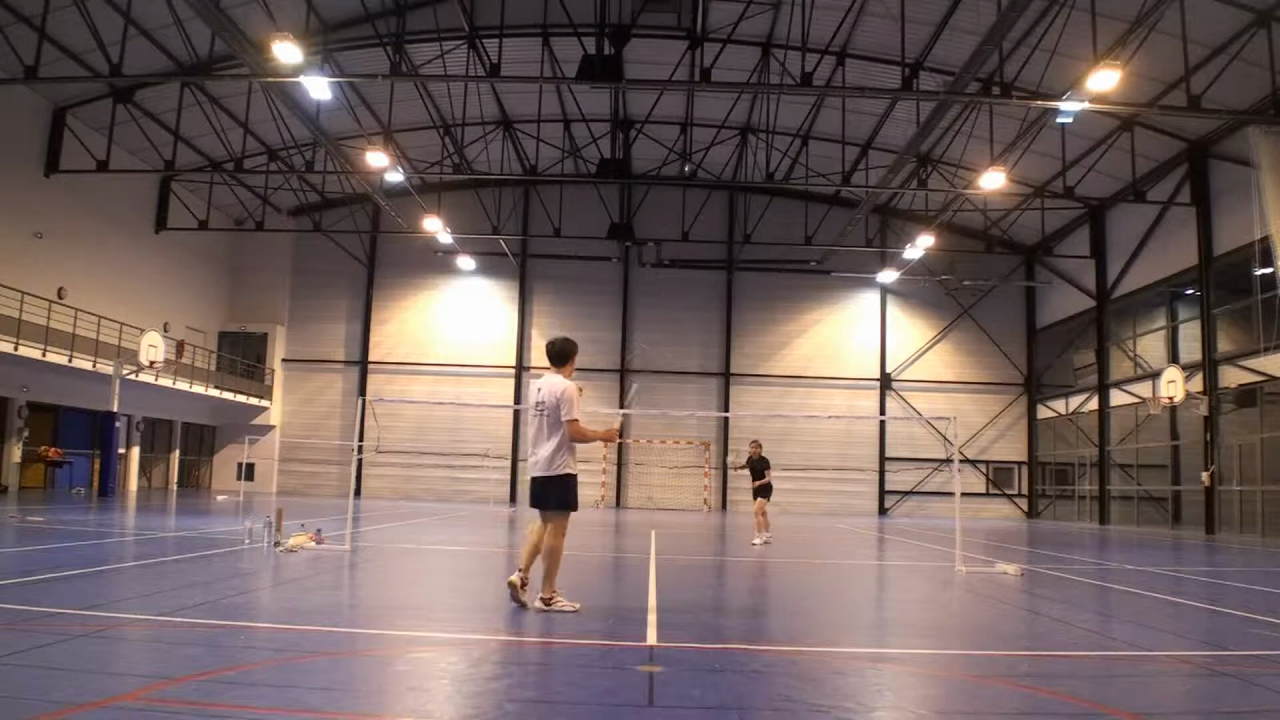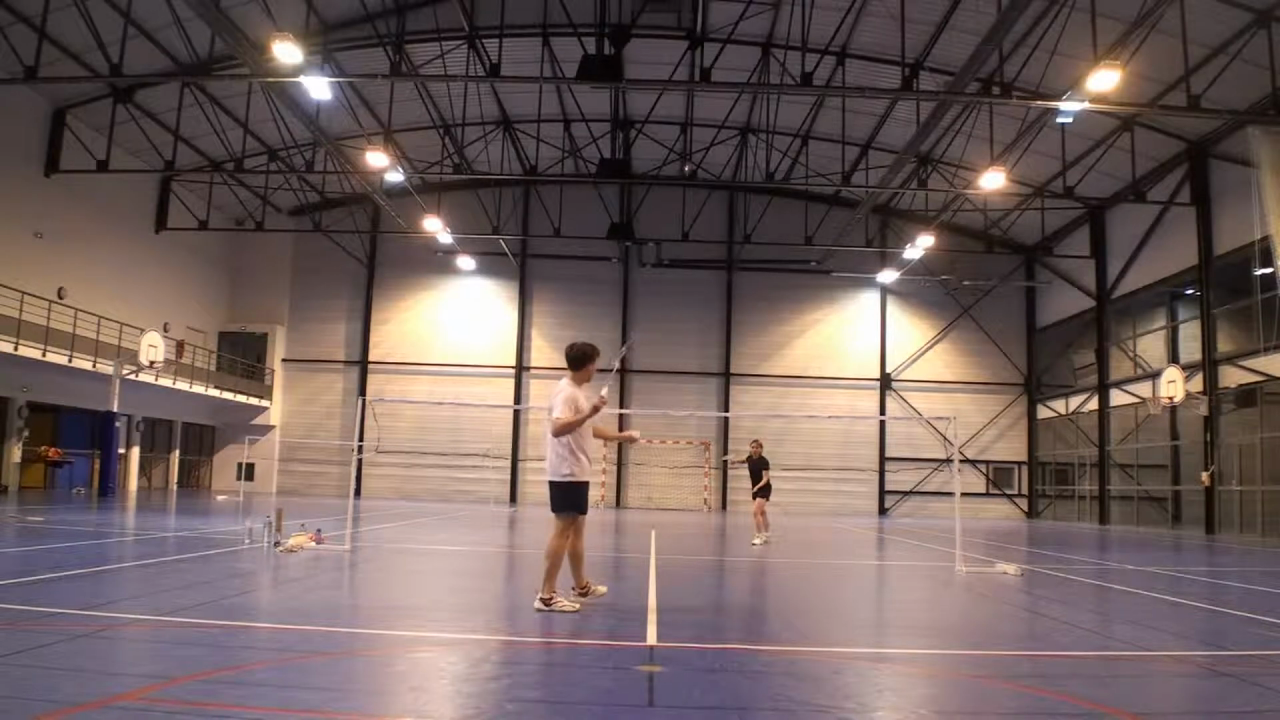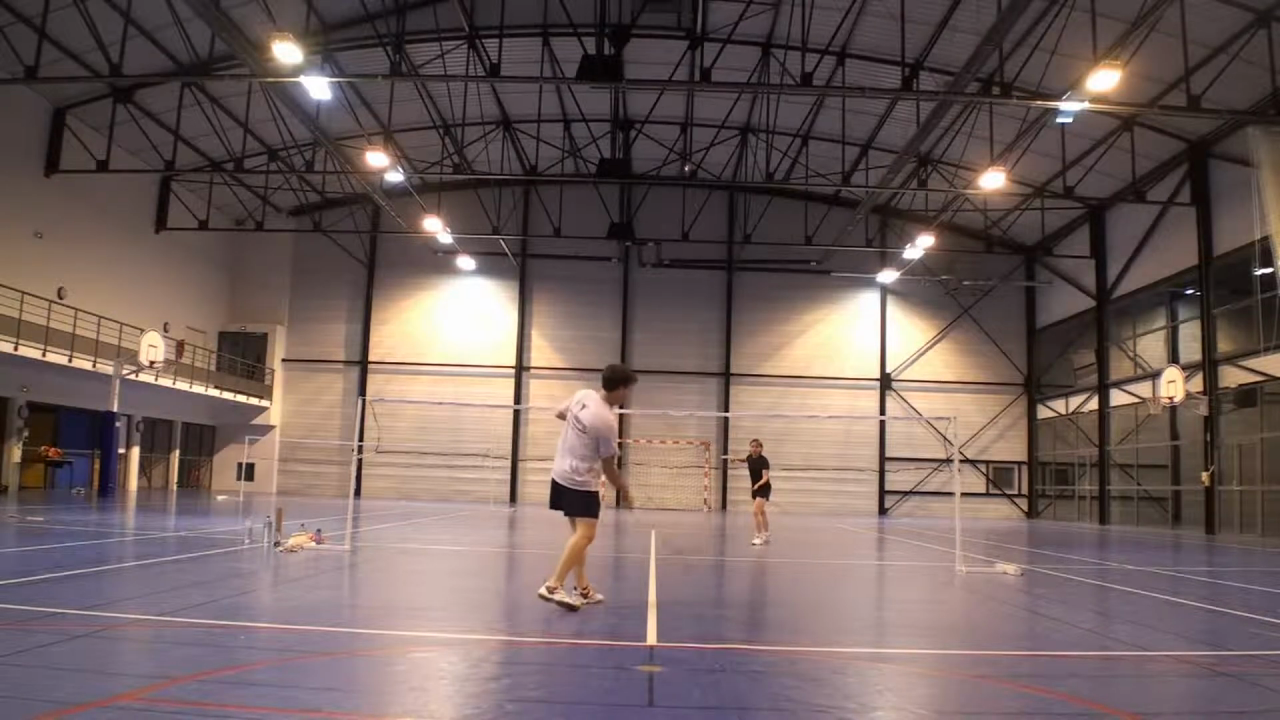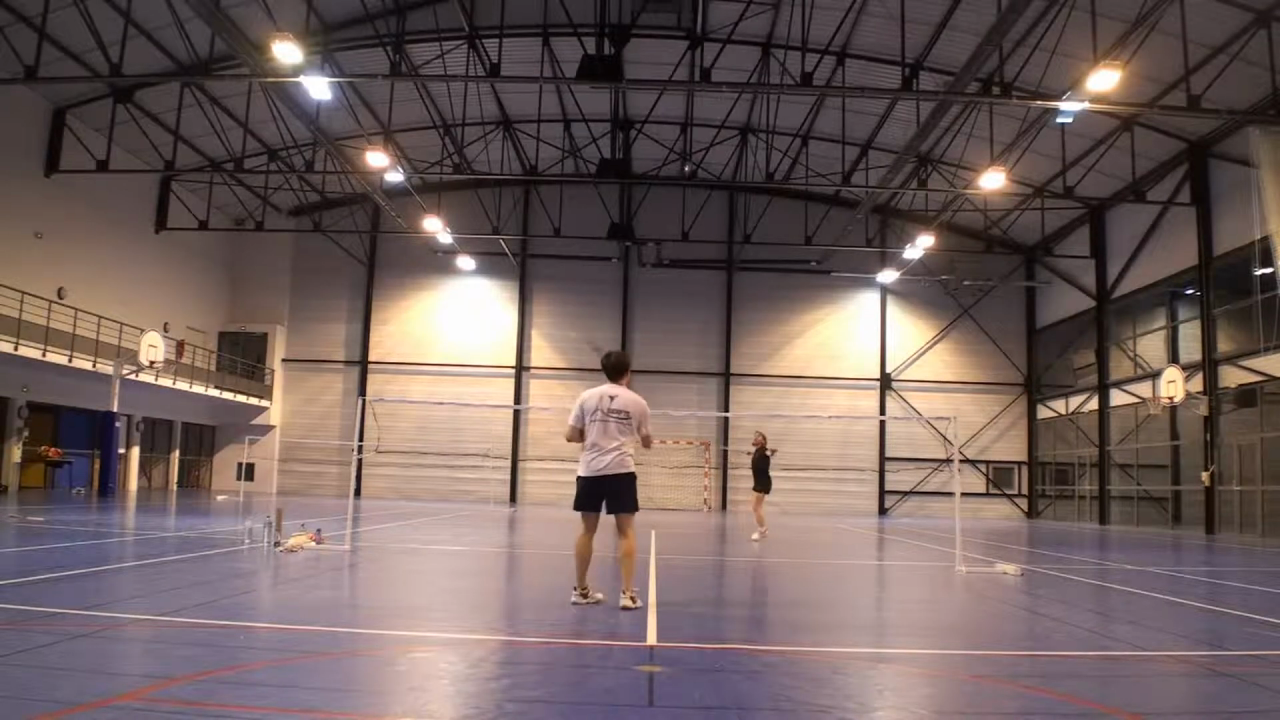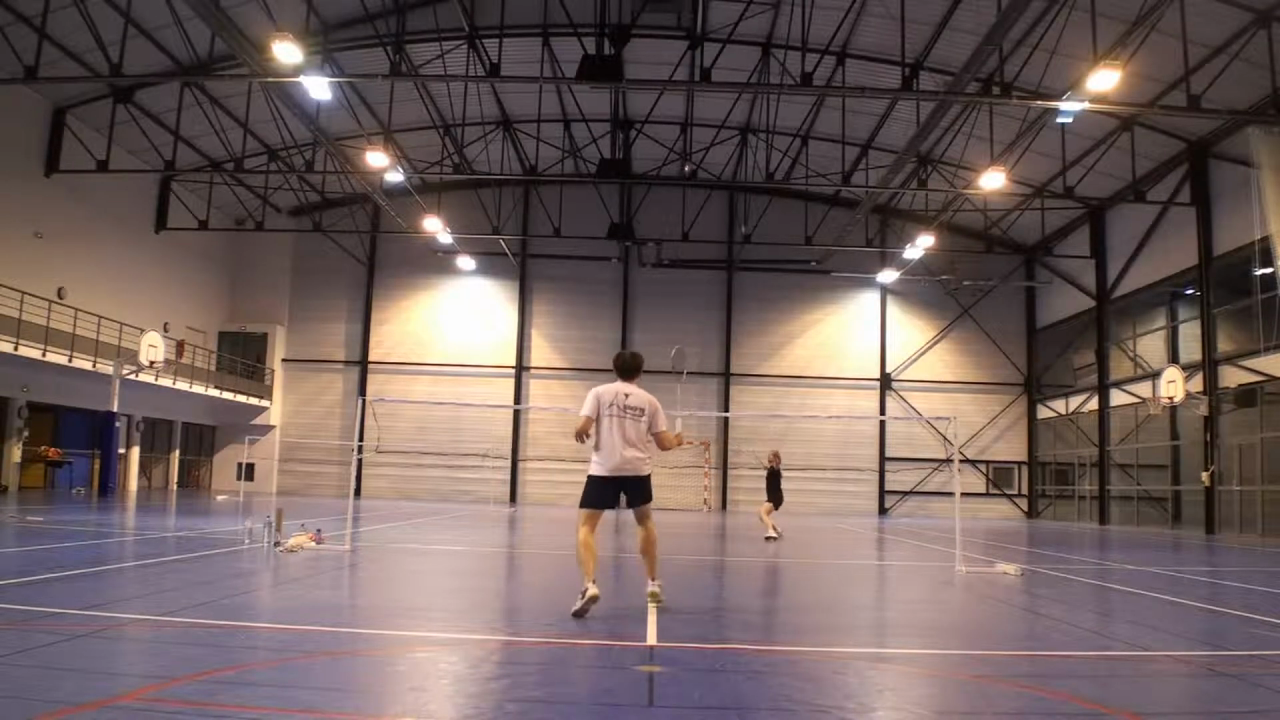
dt=0.7s
person 1, frame 1
left shoulder: (539, 386)
right shoulder: (567, 388)
right elbow: (574, 433)
right wrist: (601, 435)
left hip: (539, 467)
right hip: (559, 469)
left knee: (543, 524)
right knee: (557, 530)
left ankle: (521, 575)
right ankle: (547, 595)
person 1, frame 2
left shoulder: (576, 391)
right shoulder: (566, 393)
left elbow: (585, 429)
right elbow: (557, 430)
left wrist: (618, 437)
right wrist: (588, 413)
left hip: (575, 473)
right hip: (568, 474)
left knee: (576, 529)
right knee: (563, 531)
left ankle: (581, 587)
right ankle: (546, 595)
person 1, frame 3
left shoulder: (583, 395)
right shoulder: (607, 422)
left elbow: (561, 414)
right elbow: (608, 467)
right wrist: (623, 491)
left hip: (562, 475)
right hip: (581, 483)
left knee: (580, 532)
right knee: (585, 533)
left ankle: (582, 589)
right ankle: (553, 585)
person 1, frame 4
left shoulder: (586, 397)
right shoulder: (638, 403)
left elbow: (571, 436)
right elbow: (647, 443)
left hip: (590, 471)
right hip: (621, 472)
left knee: (587, 530)
right knee: (626, 533)
left ankle: (581, 590)
right ankle: (627, 593)
person 1, frame 5
left shoulder: (599, 393)
right shoulder: (649, 401)
left elbow: (582, 427)
right elbow: (664, 444)
left wrist: (579, 433)
right wrist: (677, 440)
left hip: (604, 470)
right hip: (637, 470)
left knee: (586, 527)
right knee: (645, 523)
left ankle: (589, 586)
right ankle: (653, 583)
